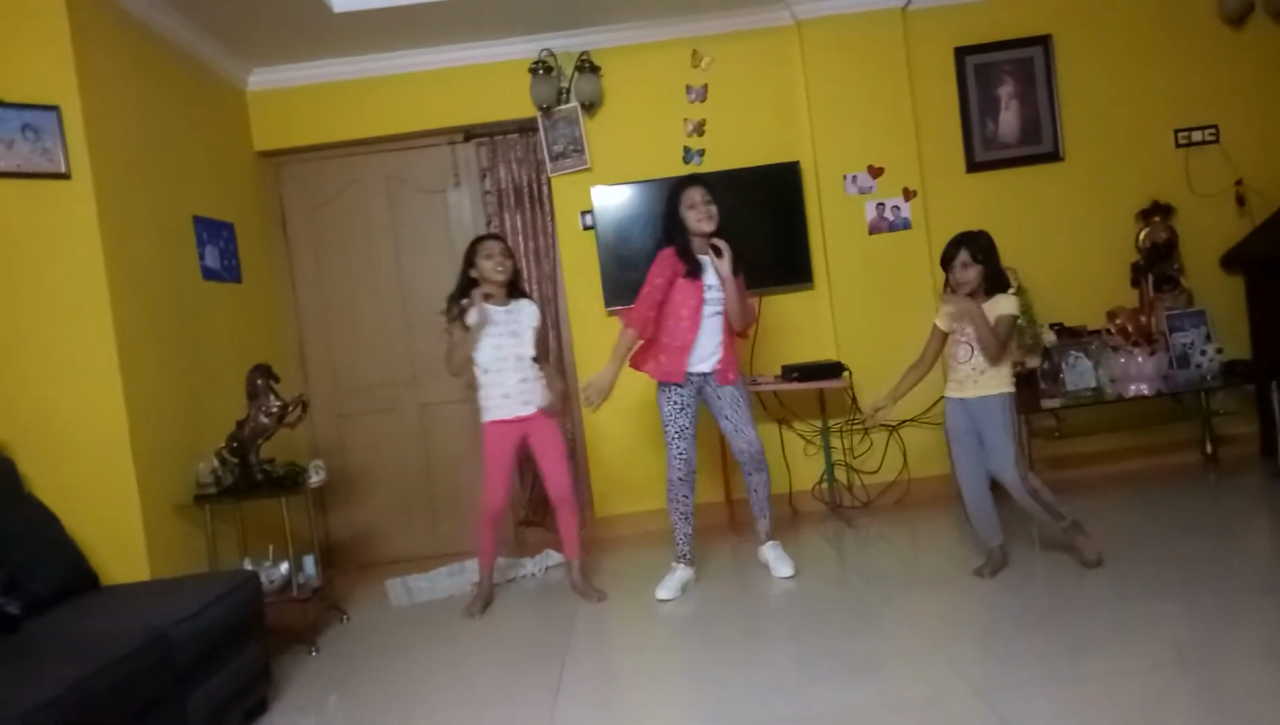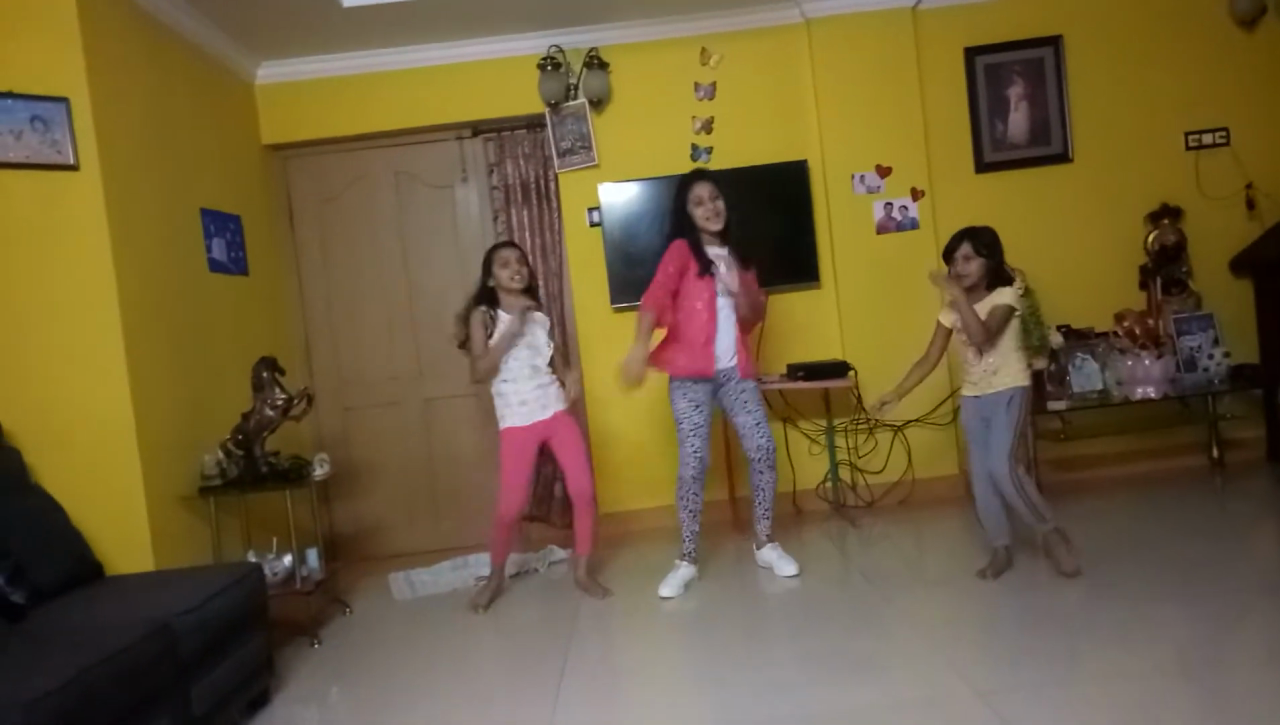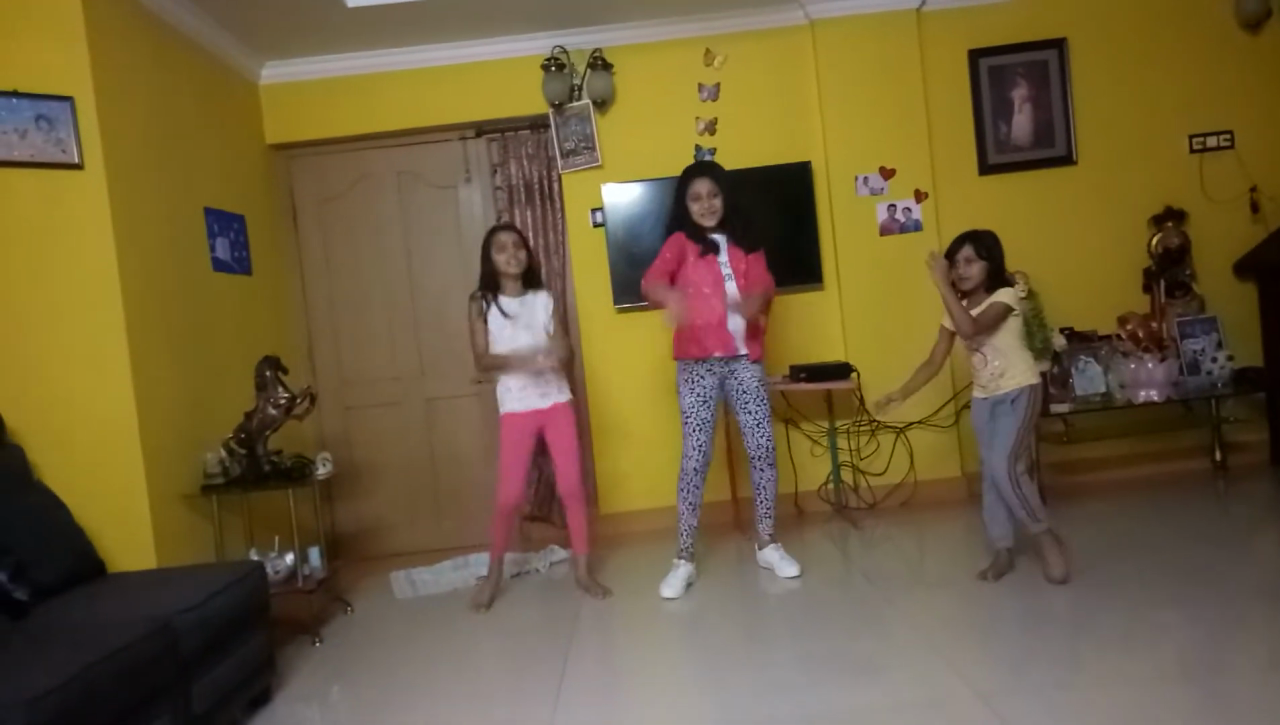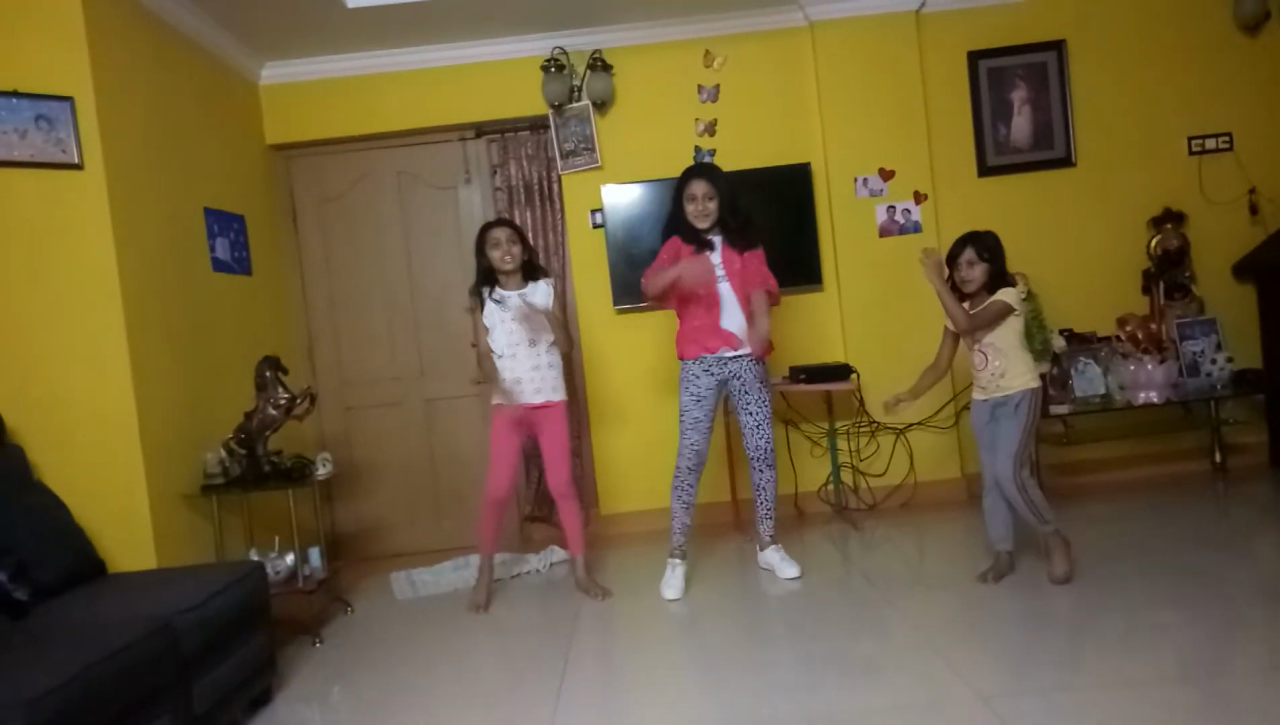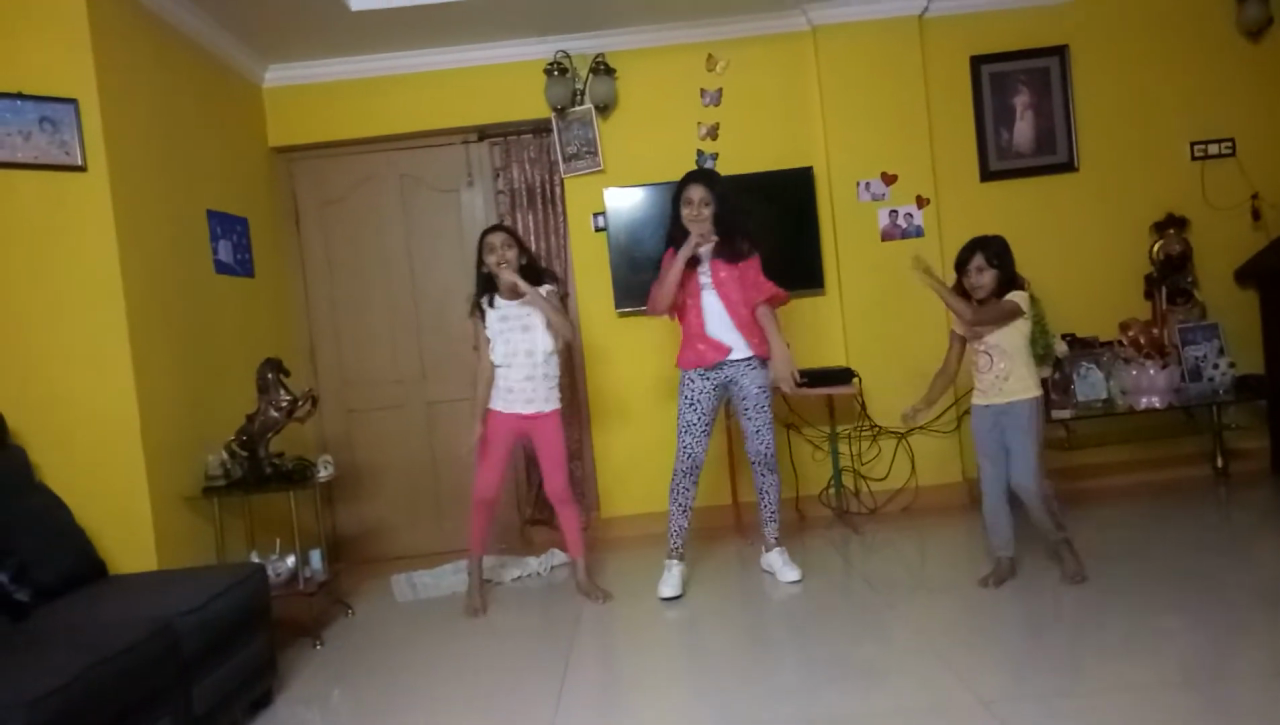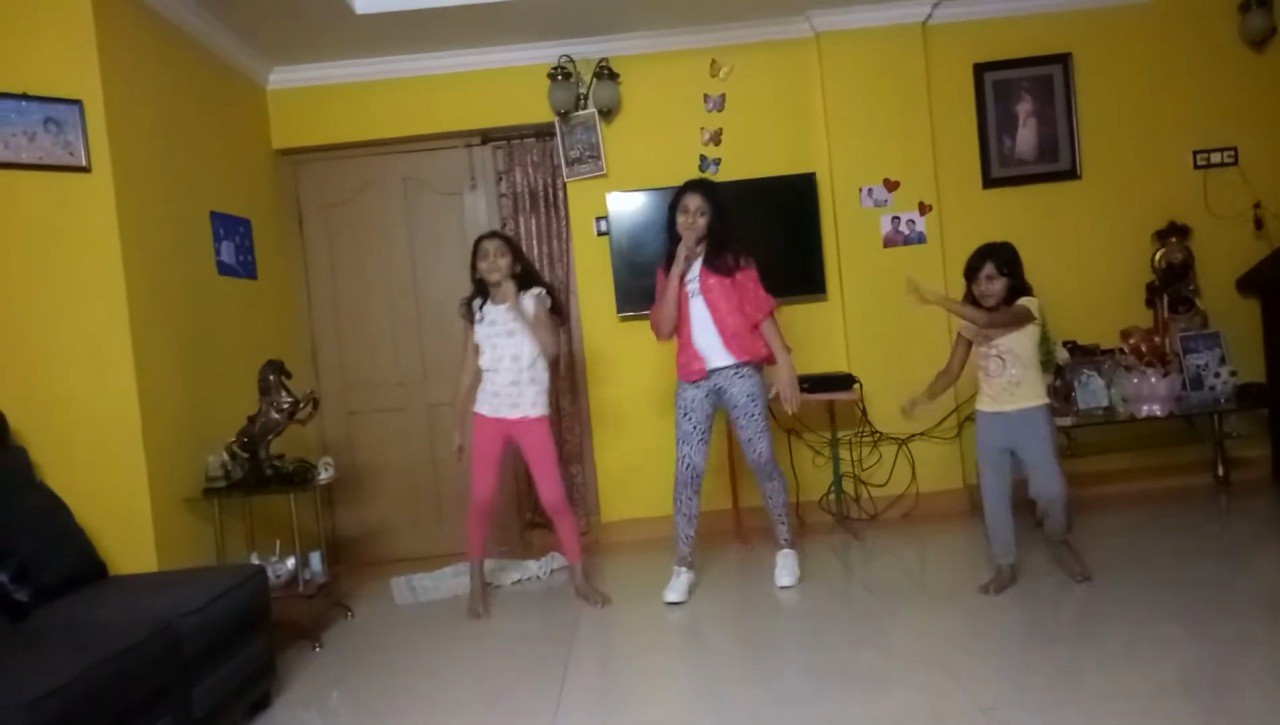
dt=0.1s
person 1, frame 1
left shoulder: (725, 260)
right shoulder: (671, 258)
left elbow: (741, 323)
right elbow: (641, 313)
left wrist: (729, 275)
right wrist: (612, 367)
left hip: (721, 373)
right hip: (676, 378)
left knee: (751, 453)
right knee: (681, 468)
left ankle: (767, 541)
right ankle: (682, 563)
person 1, frame 2
left shoulder: (735, 255)
right shoulder: (680, 252)
left elbow: (751, 316)
right elbow: (655, 299)
left wrist: (740, 283)
right wrist: (640, 348)
left hip: (737, 371)
right hip: (691, 374)
left knee: (762, 452)
right knee: (693, 466)
left ankle: (766, 544)
right ankle: (687, 561)
person 1, frame 3
left shoulder: (745, 244)
right shoulder: (680, 242)
left elbow: (761, 291)
right elbow: (651, 282)
left wrist: (745, 304)
right wrist: (672, 301)
left hip: (744, 359)
right hip: (698, 362)
left knee: (762, 449)
right knee: (695, 458)
left ankle: (767, 544)
right ankle: (684, 559)
person 1, frame 4
left shoulder: (744, 243)
right shoulder: (678, 246)
left elbow: (763, 289)
right elbow: (650, 286)
left wrist: (760, 323)
right wrist: (680, 271)
left hip: (747, 359)
right hip: (700, 362)
left knee: (762, 450)
right knee: (690, 456)
left ankle: (768, 546)
right ankle: (677, 559)
person 1, frame 5
left shoulder: (739, 248)
right shoulder: (675, 254)
left elbow: (761, 297)
right elbow: (659, 305)
left wrist: (779, 347)
right wrist: (685, 254)
left hip: (746, 362)
right hip: (700, 367)
left knee: (763, 453)
right knee: (688, 461)
left ankle: (772, 550)
right ankle: (675, 560)
person 1, frame 6
left shoulder: (732, 259)
right shoulder: (668, 269)
left elbow: (759, 311)
right elbow: (663, 329)
left wrist: (784, 361)
right wrist: (677, 270)
left hip: (739, 371)
right hip: (693, 379)
left knee: (761, 460)
right knee: (688, 470)
left ankle: (785, 548)
right ankle: (683, 567)
person 2, frame 1
left shoulder: (527, 308)
right shoulder: (464, 310)
right elbow: (455, 367)
left wrist: (550, 379)
right wrist: (473, 322)
left hip: (539, 410)
right hip: (499, 417)
left knee: (563, 492)
right knee: (494, 504)
left ankle: (576, 574)
right ankle: (485, 584)
person 2, frame 2
left shoulder: (539, 318)
right shoulder: (482, 316)
right elbow: (482, 371)
left wrist: (568, 373)
right wrist: (510, 332)
left hip: (557, 413)
right hip: (516, 423)
left knee: (583, 492)
right knee: (510, 508)
left ankle: (583, 571)
right ankle: (495, 578)
person 2, frame 3
left shoulder: (543, 299)
right shoulder: (483, 304)
left elbow: (565, 349)
right elbow: (482, 360)
left wrist: (556, 349)
right wrist: (521, 358)
left hip: (557, 402)
right hip: (516, 408)
left knee: (571, 487)
right knee: (509, 496)
left ankle: (582, 570)
right ankle: (494, 573)
person 2, frame 4
left shoulder: (544, 288)
right shoulder: (482, 299)
left elbow: (564, 342)
right elbow: (484, 356)
left wrist: (543, 320)
right wrist: (504, 391)
left hip: (551, 401)
right hip: (509, 404)
left knee: (563, 486)
right knee: (497, 490)
left ankle: (581, 571)
right ankle: (484, 573)
person 2, frame 5
left shoulder: (545, 292)
right shoulder: (484, 306)
left elbow: (566, 335)
right elbow: (484, 365)
left wrist: (531, 293)
right wrist: (479, 418)
left hip: (544, 410)
right hip: (501, 411)
left knee: (559, 491)
right knee: (484, 494)
left ankle: (582, 575)
right ankle: (475, 580)
person 2, frame 6
left shoulder: (535, 298)
right shoulder: (475, 311)
left elbow: (551, 348)
right elbow: (469, 370)
left wrist: (517, 306)
right wrist: (459, 424)
left hip: (532, 415)
right hip: (488, 417)
left knee: (554, 498)
right knee: (481, 501)
left ankle: (579, 578)
right ankle: (476, 583)
person 3, frame 1
left shoulder: (1004, 304)
right shoulder: (947, 312)
left elbow: (996, 354)
right elbow: (924, 362)
left wrist: (974, 311)
right wrist: (889, 400)
left hip: (996, 400)
right hip: (958, 404)
left knee: (1010, 473)
right knee: (971, 482)
left ankle: (1069, 527)
right ankle: (995, 548)
person 3, frame 2
left shoulder: (1005, 296)
right shoulder: (951, 309)
left elbow: (982, 339)
right elbow: (929, 359)
left wrist: (959, 297)
right wrist: (894, 395)
left hip: (1009, 393)
right hip: (973, 399)
left knee: (1003, 468)
right knee: (980, 478)
left ankle: (1051, 533)
right ankle: (1000, 549)
person 3, frame 3
left shoulder: (1005, 297)
right shoulder: (955, 311)
left elbow: (971, 329)
right elbow: (934, 362)
left wrist: (942, 287)
right wrist: (899, 394)
left hip: (1018, 393)
right hip: (984, 400)
left knee: (1003, 467)
right knee: (991, 477)
left ankle: (1045, 536)
right ankle: (1003, 551)
person 3, frame 4
left shoulder: (1007, 297)
right shoulder: (958, 311)
left elbow: (969, 325)
right elbow: (941, 365)
left wrist: (937, 282)
right wrist: (908, 395)
left hip: (1019, 396)
right hip: (983, 403)
left knee: (1008, 471)
right knee: (991, 480)
left ankle: (1052, 536)
right ankle: (1003, 553)
person 3, frame 5
left shoulder: (1016, 302)
right shoulder: (964, 319)
left elbow: (979, 316)
right elbow: (949, 369)
left wrist: (934, 282)
right wrist: (924, 404)
left hip: (1022, 405)
right hip: (984, 410)
left knee: (1025, 481)
right knee: (992, 487)
left ankle: (1059, 541)
right ankle: (1004, 558)
person 3, frame 6
left shoulder: (1026, 308)
right shoulder: (970, 323)
left elbow: (989, 321)
right elbow: (952, 370)
left wrist: (938, 300)
right wrist: (924, 397)
left hip: (1030, 413)
right hip: (990, 417)
left knee: (1050, 487)
right knee: (994, 495)
left ankle: (1059, 541)
right ankle: (1004, 565)
